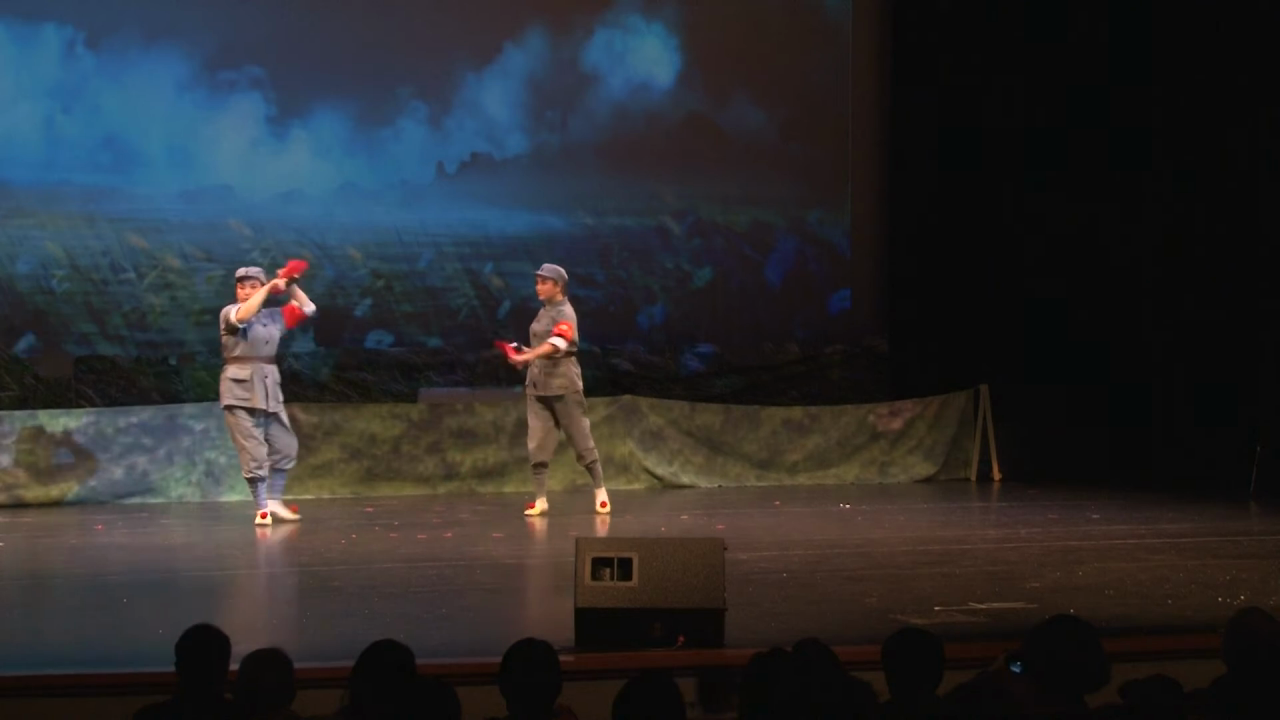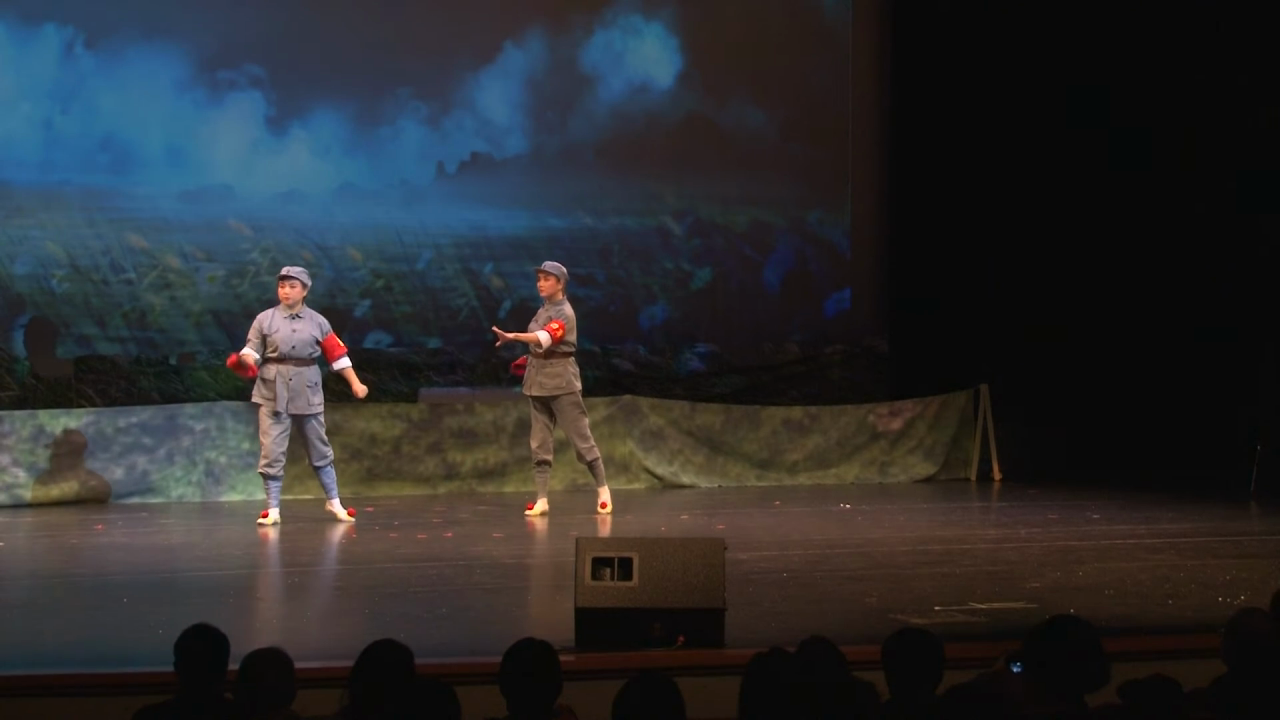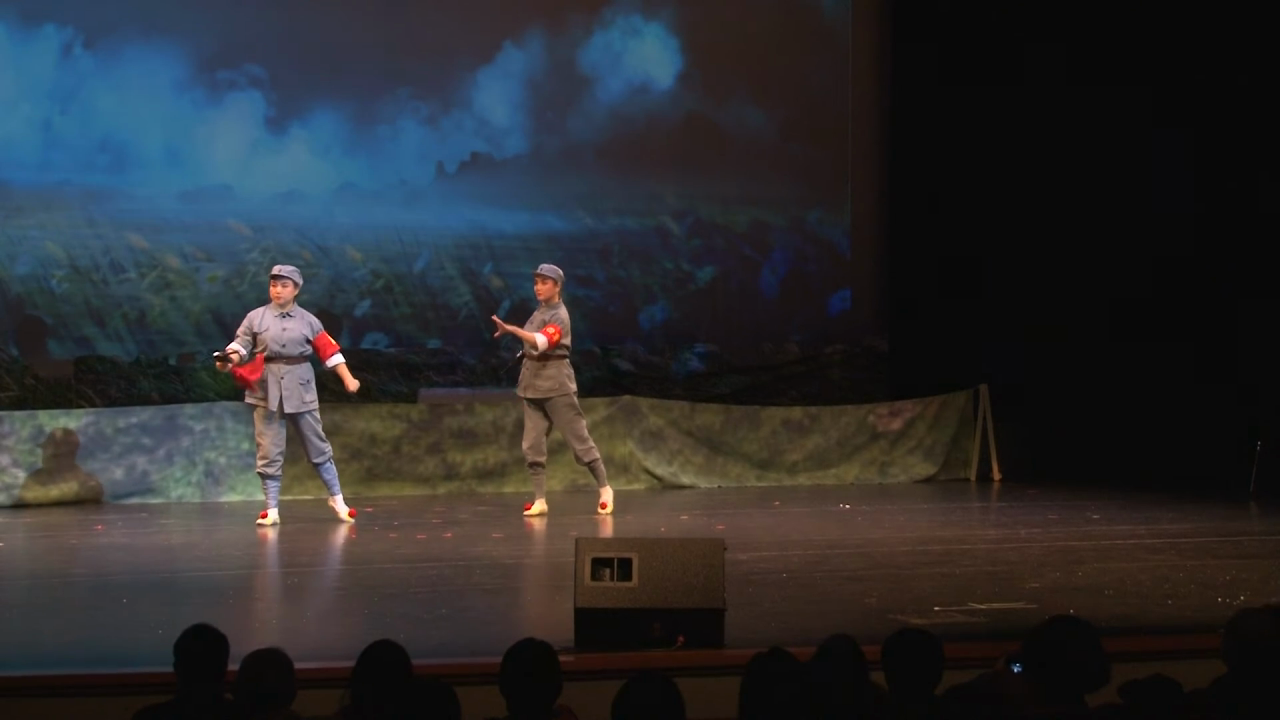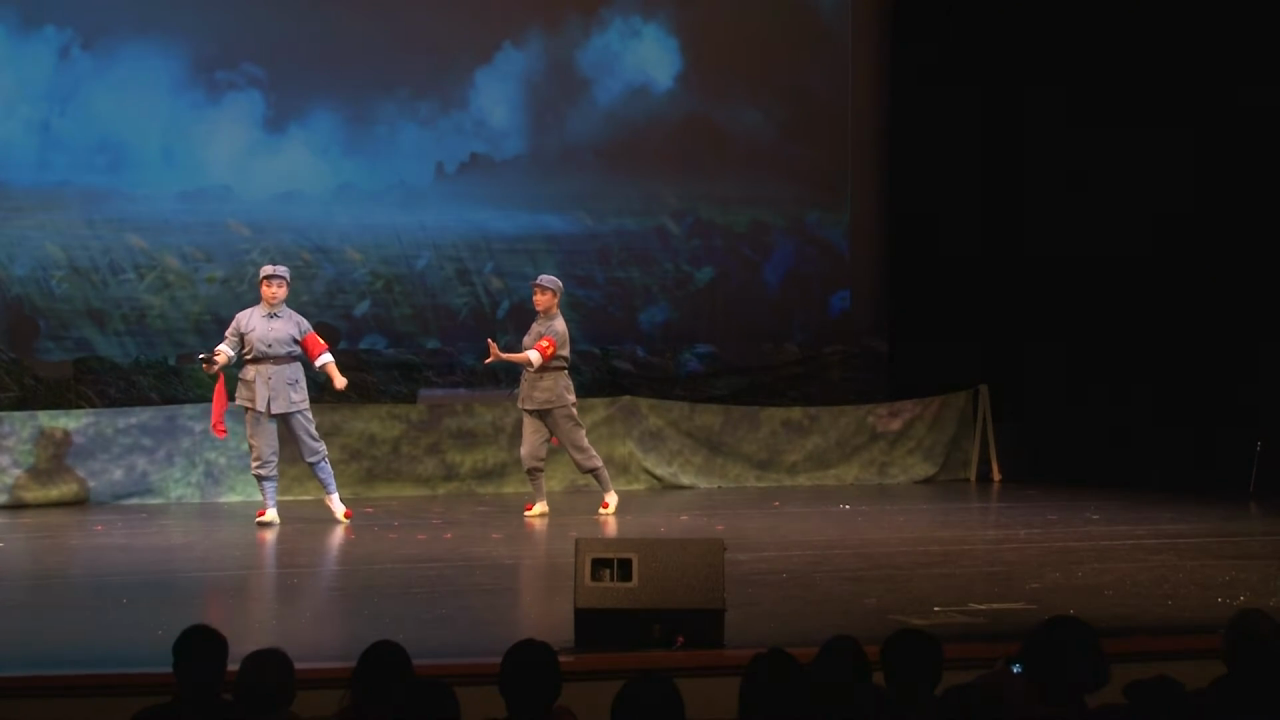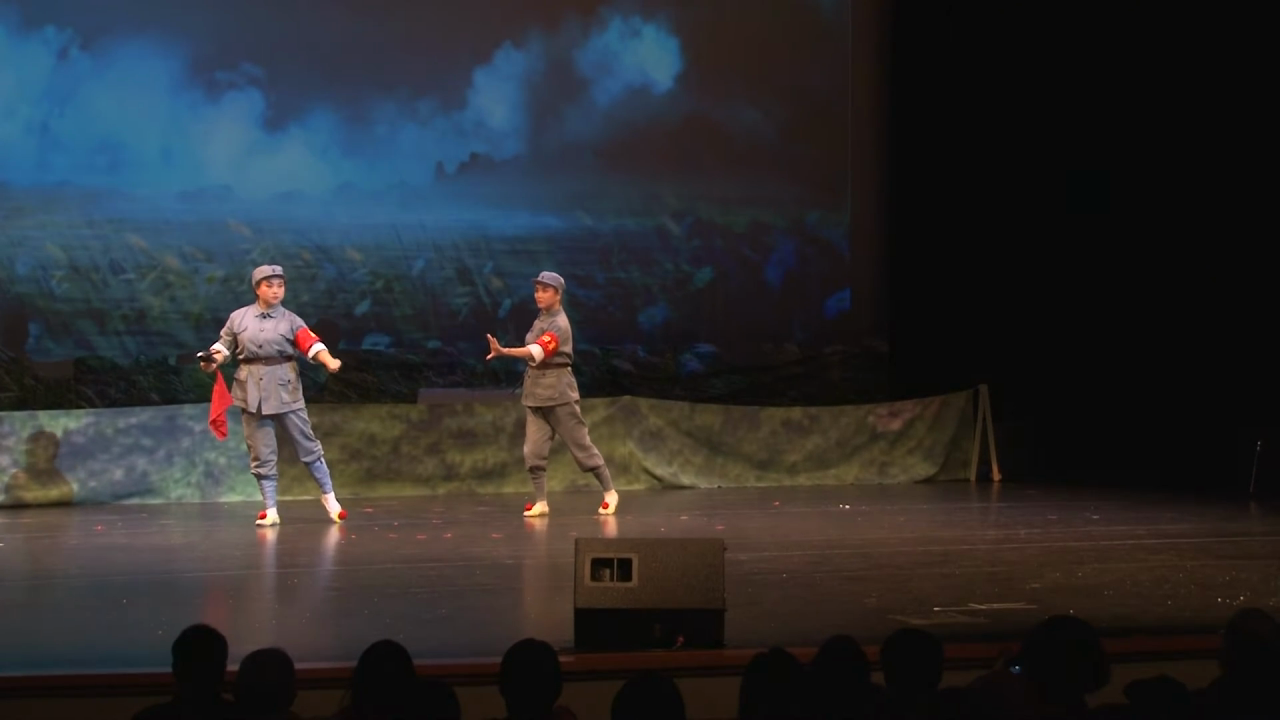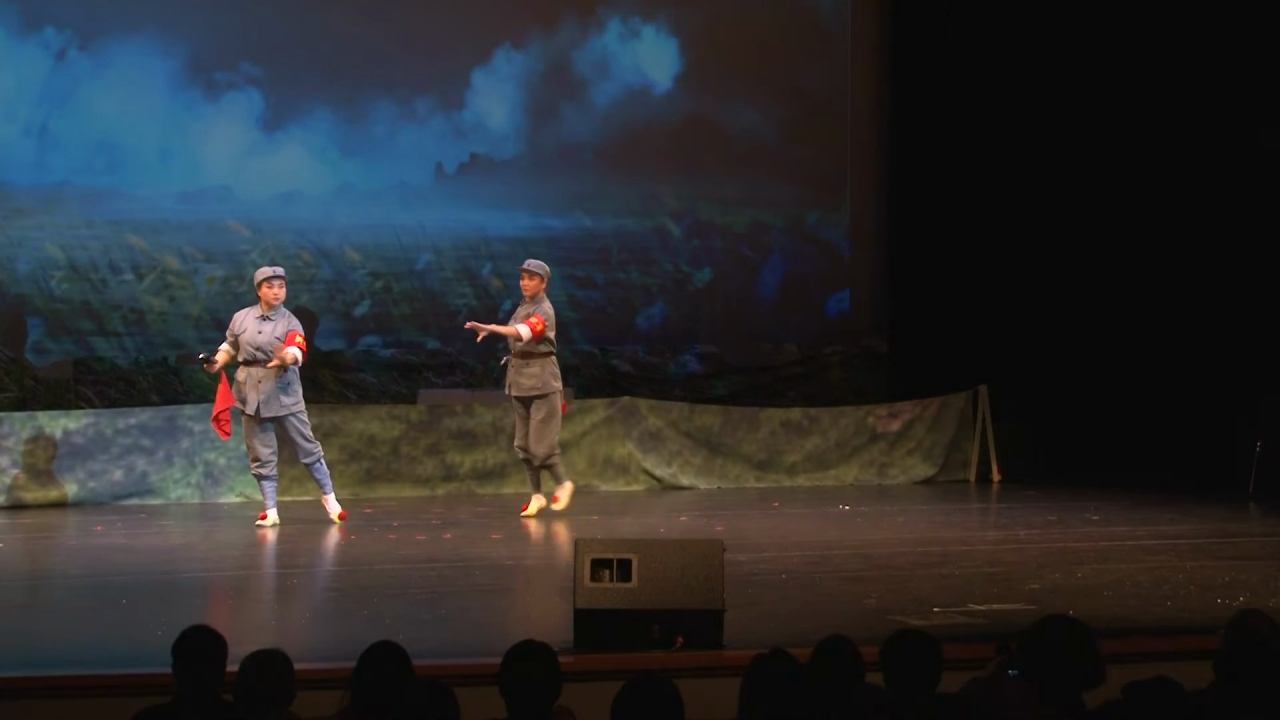
dt=0.5s
person 1, frame 1
left shoulder: (274, 316)
right shoulder: (231, 312)
left elbow: (306, 308)
right elbow: (244, 315)
left wrist: (290, 285)
right wrist: (269, 287)
left hip: (269, 388)
right hip: (241, 388)
left knee: (285, 446)
right knee: (254, 452)
left ankle: (273, 499)
right ankle: (262, 508)
person 1, frame 2
left shoulder: (317, 322)
right shoulder: (264, 319)
left elbow: (336, 354)
right elbow: (252, 352)
left wrist: (355, 383)
right wrist: (243, 364)
left hip: (307, 389)
right hip: (273, 390)
left knee: (319, 447)
right knee: (271, 450)
left ankle: (334, 502)
right ankle: (272, 509)
person 1, frame 3
left shoulder: (308, 320)
right shoulder: (255, 317)
left elbow: (329, 351)
right elbow: (240, 348)
left wrist: (348, 378)
right wrist: (227, 362)
left hip: (300, 387)
right hip: (266, 388)
left knee: (317, 444)
right knee: (269, 450)
left ankle: (336, 498)
right ankle: (271, 509)
person 1, frame 4
left shoulder: (296, 321)
right shoulder: (244, 318)
left elbow: (318, 351)
right elbow: (229, 349)
left wrist: (336, 376)
right wrist: (215, 363)
left hip: (291, 387)
right hip: (257, 389)
left knee: (311, 444)
right knee: (262, 452)
left ankle: (333, 497)
right ankle: (270, 509)
person 1, frame 5
left shoulder: (290, 320)
right shoulder: (238, 317)
left elbow: (312, 343)
right elbow: (224, 347)
left wrist: (328, 360)
right wrist: (212, 363)
left hip: (284, 387)
right hip: (251, 389)
left knee: (307, 443)
right knee: (261, 452)
left ankle: (329, 496)
right ankle: (270, 510)
person 1, frame 6
left shoulder: (290, 322)
right shoulder: (241, 318)
left elbow: (296, 350)
right elbow: (229, 347)
left wrist: (285, 358)
right wrist: (216, 364)
left hip: (283, 389)
right hip: (251, 390)
left knee: (307, 445)
right knee: (261, 453)
left ankle: (329, 496)
right ankle: (270, 510)
person 2, frame 1
left shoulder: (565, 313)
right shoulder: (544, 312)
left elbow: (559, 343)
left wrist: (527, 356)
right wrist: (529, 357)
left hip: (563, 380)
right hip: (537, 381)
left knee: (580, 439)
right knee: (537, 444)
left ankle: (599, 491)
right ankle: (540, 499)
person 2, frame 2
left shoulder: (564, 312)
right shoulder: (543, 310)
left elbow: (546, 338)
left wrist: (514, 337)
right wrist: (529, 359)
left hip: (561, 379)
right hip: (538, 380)
left knee: (581, 437)
right knee: (540, 442)
left ankle: (602, 490)
right ankle: (542, 500)
person 2, frame 3
left shoulder: (559, 316)
right shoulder: (539, 312)
left elbow: (542, 342)
left wrist: (512, 330)
left hip: (556, 384)
right hip: (533, 385)
left knee: (578, 438)
right knee: (532, 446)
left ankle: (604, 489)
right ankle: (539, 500)
person 2, frame 4
left shoulder: (556, 328)
right shoulder: (539, 322)
left elbow: (536, 357)
left wrist: (502, 356)
left hip: (554, 394)
right hip: (532, 394)
left knee: (578, 447)
right knee: (530, 453)
left ankle: (609, 493)
right ankle: (540, 502)
person 2, frame 5
left shoulder: (558, 324)
right shoulder: (542, 319)
left elbow: (538, 352)
left wrist: (504, 351)
left hip: (558, 391)
right hip: (535, 391)
left knee: (580, 444)
right knee: (533, 451)
left ankle: (609, 492)
right ankle: (541, 502)
person 2, frame 6
left shoulder: (543, 311)
right shoulder: (524, 305)
left elbow: (524, 331)
left wrist: (489, 328)
right wrist: (513, 356)
left hip: (541, 380)
right hip: (519, 379)
left knee: (542, 442)
right knee: (523, 442)
left ankle: (563, 485)
right ankle: (536, 496)
